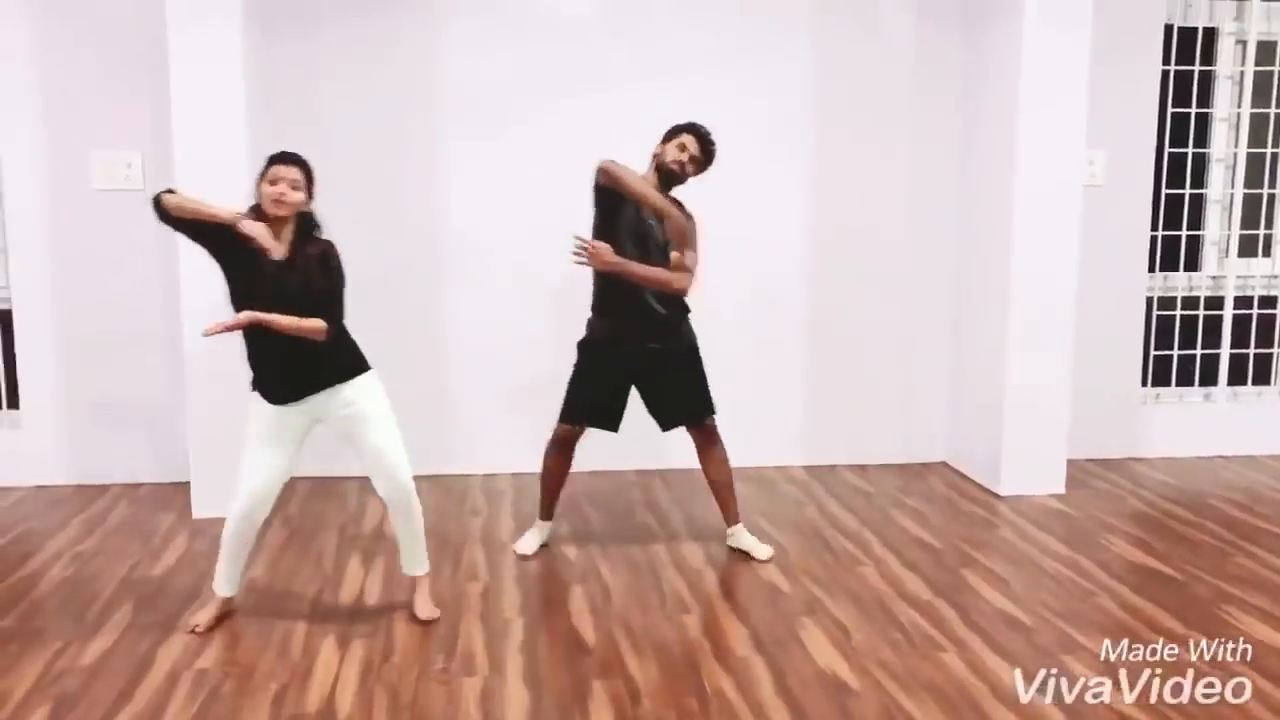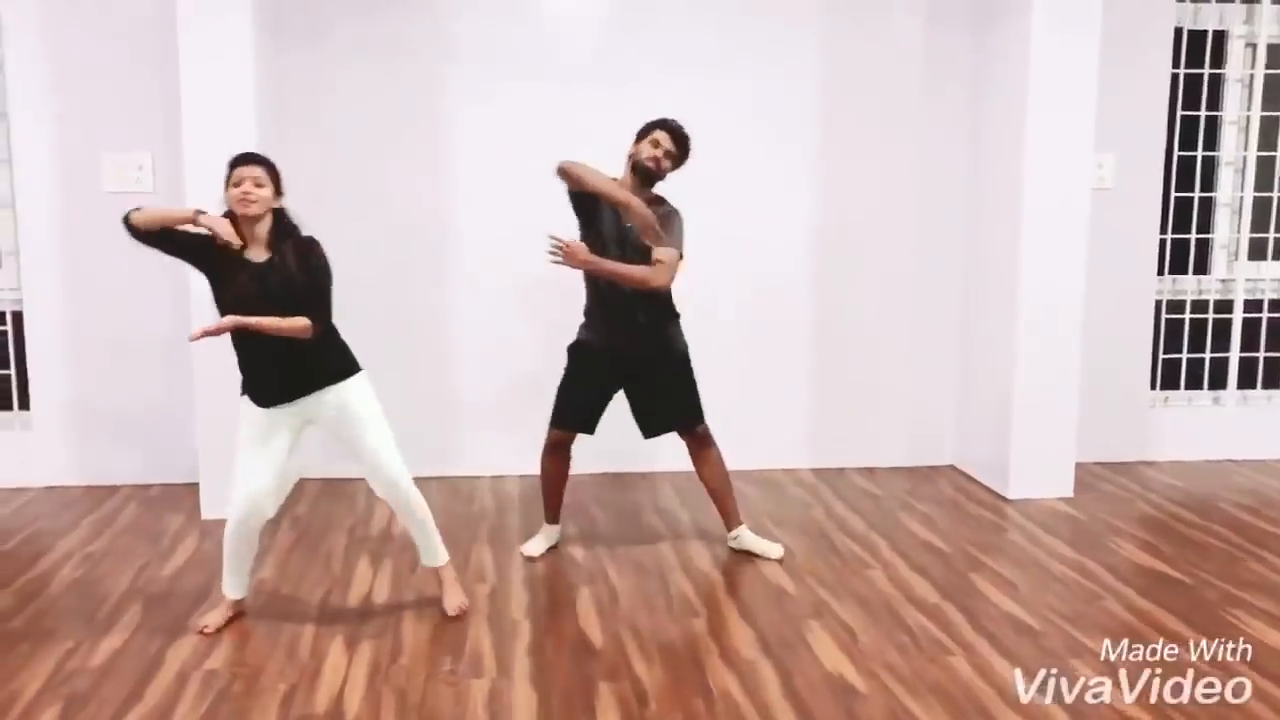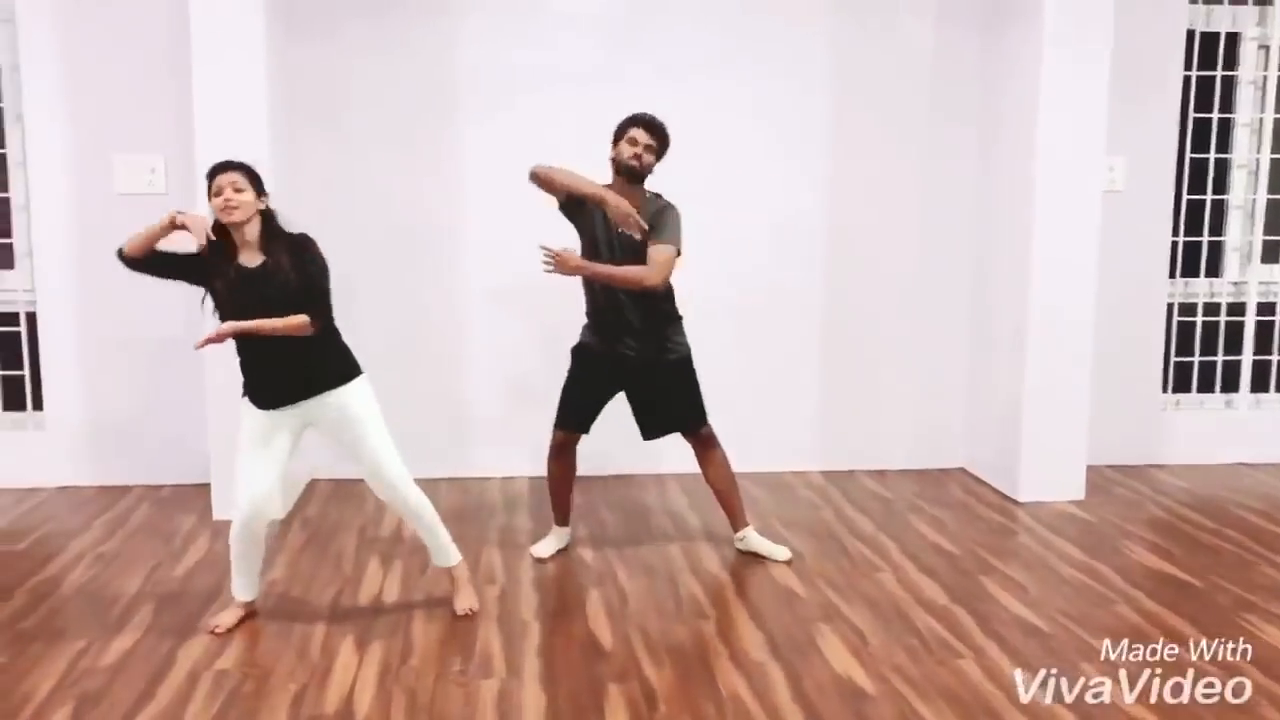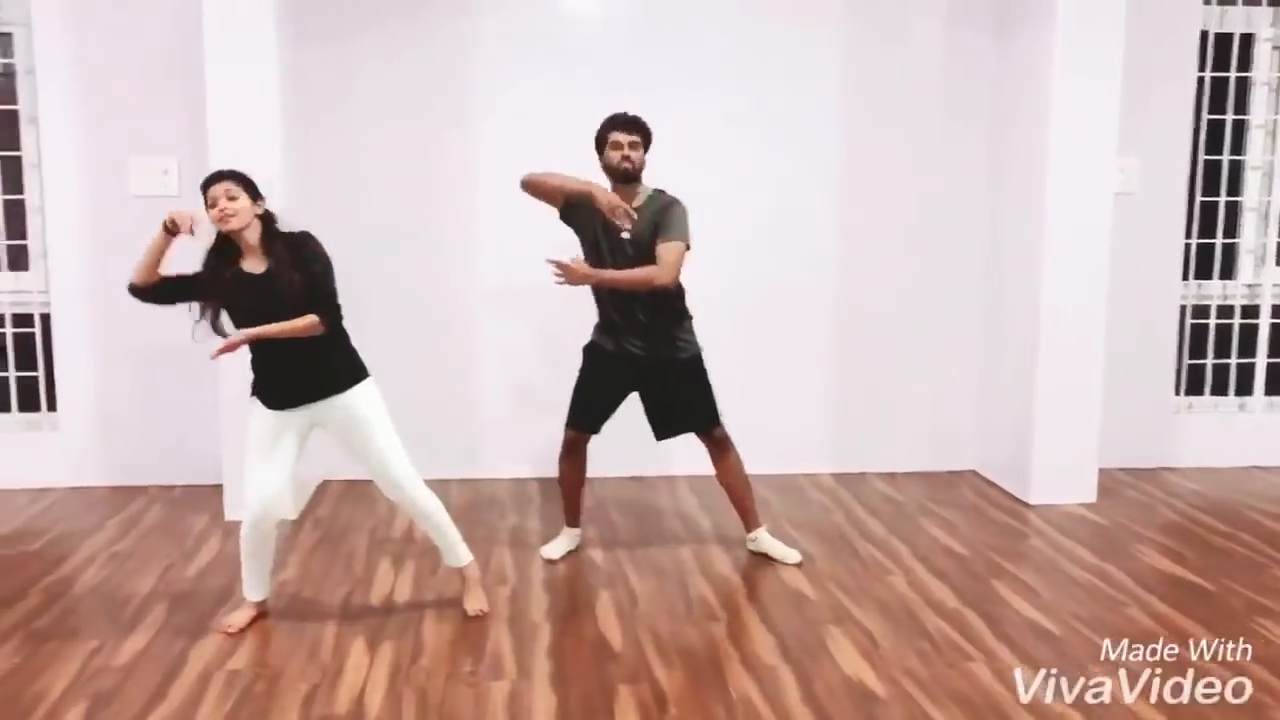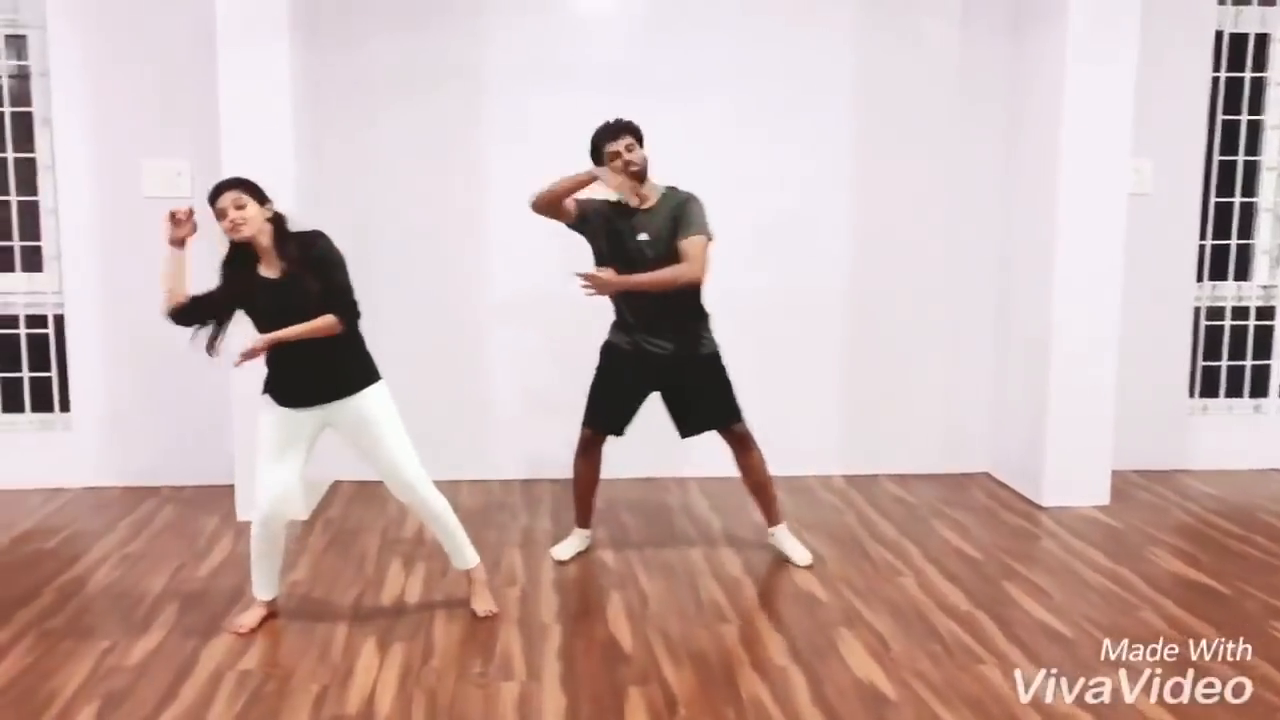
dt=0.1s
person 1, frame 1
left shoulder: (321, 253)
right shoulder: (231, 244)
left elbow: (325, 327)
right elbow: (165, 204)
left wrist: (255, 318)
right wrist: (240, 221)
left hip: (346, 383)
right hip: (278, 395)
left knee: (397, 481)
right knee: (250, 500)
left ankle: (419, 580)
right ankle: (222, 596)
person 1, frame 2
left shoulder: (305, 251)
right shoulder: (213, 253)
left elbow: (313, 325)
right elbow: (135, 223)
left wrist: (240, 321)
right wrist: (199, 218)
left hip: (336, 385)
right hip: (268, 398)
left knee: (395, 481)
right knee: (248, 505)
left ankle: (443, 572)
right ankle: (232, 598)
person 1, frame 3
left shoulder: (297, 248)
right shoulder: (212, 263)
left elbow: (316, 319)
right elbow: (131, 256)
left wrist: (241, 326)
right wrist: (169, 224)
left hip: (335, 386)
right hip: (267, 400)
left knee: (395, 483)
right knee: (252, 506)
left ankle: (457, 570)
right ankle: (244, 598)
person 1, frame 4
left shoulder: (300, 248)
right shoulder: (219, 273)
left elbow: (326, 319)
right elbow: (143, 288)
left wrist: (254, 332)
right wrist: (168, 234)
left hip: (341, 389)
right hip: (276, 402)
left knee: (403, 484)
right knee: (261, 508)
left ankle: (468, 570)
right ankle: (254, 599)
person 1, frame 5
left shoulder: (313, 248)
right shoulder: (241, 276)
left elbow: (344, 315)
right elbow: (180, 313)
left wrist: (274, 338)
right wrist: (177, 247)
left hip: (354, 390)
right hip: (287, 400)
left knee: (413, 485)
right knee: (270, 504)
left ankle: (475, 573)
right ankle: (265, 599)
person 2, frame 1
left shoulder: (683, 219)
right shoulder: (614, 191)
left elbow: (681, 283)
right elbow: (610, 170)
left wrist: (616, 262)
right wrist: (672, 218)
left hip: (668, 340)
right hip: (608, 336)
left knee: (705, 430)
right knee: (564, 433)
left ankle: (736, 529)
right ankle: (543, 525)
person 2, frame 2
left shoulder: (668, 215)
right shoulder: (594, 195)
left elbow: (659, 279)
right elbow: (567, 169)
left wrist: (591, 262)
right wrist: (631, 205)
left hip: (658, 343)
right hip: (599, 341)
left knee: (697, 435)
right knee: (558, 436)
left ankle: (738, 531)
right ankle: (551, 528)
person 2, frame 3
left shoulder: (663, 212)
right shoulder: (589, 202)
left elbow: (654, 277)
right elbow: (539, 173)
left wrist: (584, 267)
right wrist: (605, 196)
left hip: (660, 348)
right hip: (601, 345)
left knee: (702, 437)
right knee: (563, 438)
left ankle: (745, 533)
right ankle: (561, 529)
person 2, frame 4
left shoulder: (667, 208)
right shoulder: (586, 205)
left elbow: (664, 275)
right elbow: (530, 182)
left wrist: (592, 276)
right wrist: (594, 190)
left hip: (669, 347)
right hip: (611, 345)
left knee: (715, 436)
right knee: (574, 438)
left ankle: (757, 534)
right ankle: (571, 531)
person 2, frame 5
left shoulder: (682, 205)
right shoulder: (601, 214)
left elbow: (693, 270)
right elbow: (540, 203)
left wrist: (622, 283)
right wrist: (594, 175)
left hip: (688, 345)
right hip: (628, 347)
left knee: (737, 433)
right knee: (590, 437)
left ankle: (778, 530)
right ankle: (581, 531)
